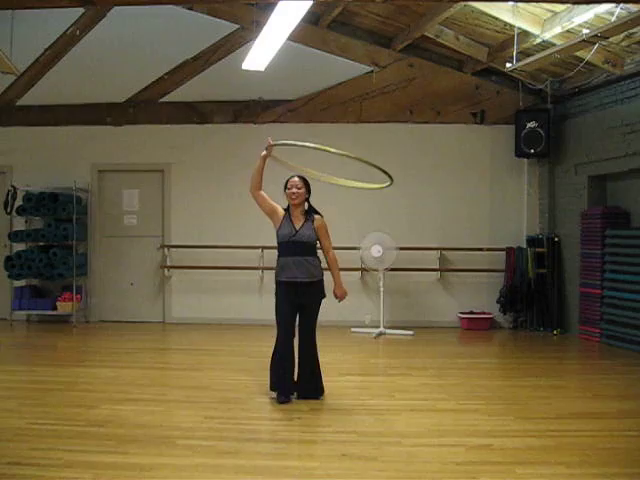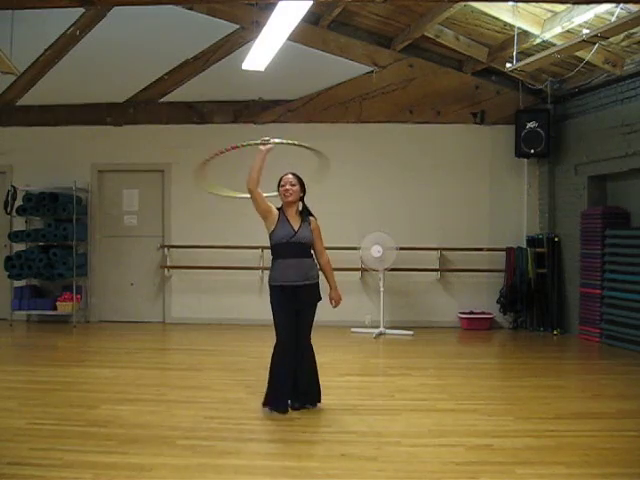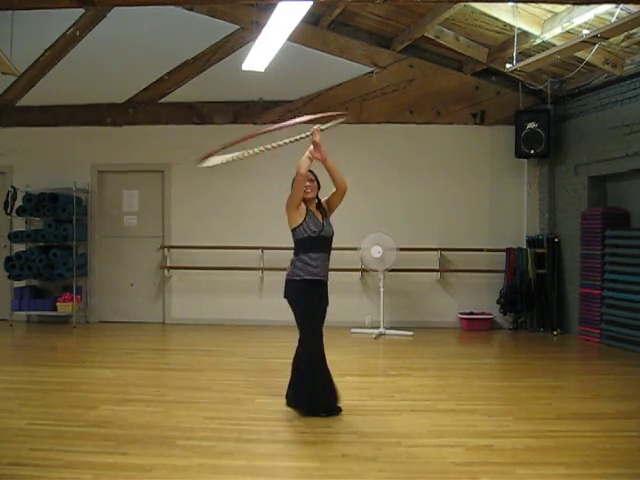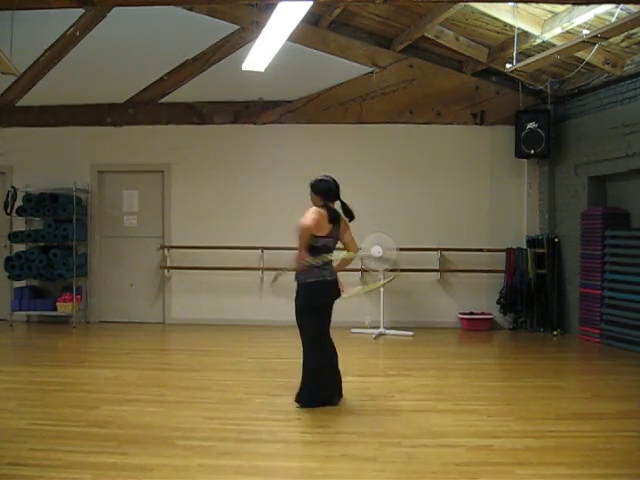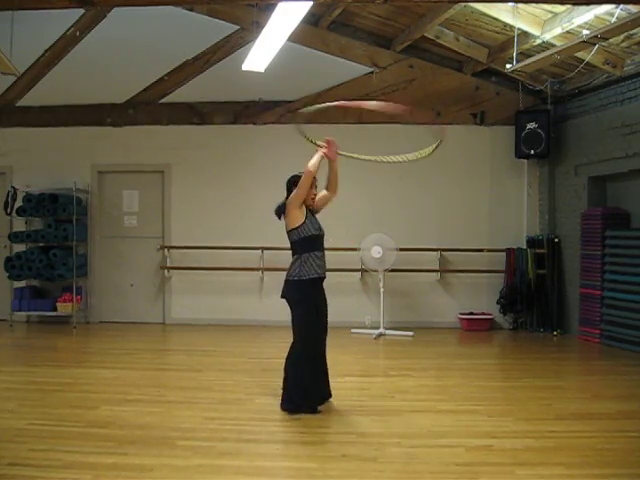
dt=1s
person 1, frame 1
left shoulder: (316, 220)
right shoulder: (278, 215)
left elbow: (328, 252)
right elbow: (254, 189)
left wrist: (338, 282)
right wrist: (263, 158)
left hip: (312, 284)
right hip: (285, 285)
left knee: (307, 336)
right knee: (284, 334)
left ankle: (309, 387)
right ankle: (283, 388)
person 1, frame 2
left shoulder: (310, 221)
right shoulder: (271, 216)
left elbow: (321, 255)
right elbow: (252, 187)
left wrist: (333, 286)
right wrist: (262, 154)
left hip: (308, 287)
right hip: (281, 288)
left knee: (303, 342)
right knee: (284, 341)
left ankle: (303, 396)
right ankle: (278, 397)
person 1, frame 3
left shoulder: (325, 209)
right shoulder: (295, 209)
left elbow: (342, 185)
right elbow: (299, 173)
left wrist: (323, 157)
right wrist: (309, 150)
left hip: (319, 284)
right hip: (300, 284)
left knee: (309, 342)
right knee: (313, 343)
left ankle: (300, 397)
right ankle: (316, 401)
person 1, frame 4
left shoulder: (316, 213)
right shoulder: (340, 219)
left elbow: (303, 226)
right elbow: (352, 250)
left wrist: (301, 252)
left hip: (312, 286)
right hip: (323, 284)
left knee: (311, 338)
right knee: (319, 336)
left ankle: (318, 394)
right ankle: (328, 389)
person 1, frame 5
left shoulder: (308, 210)
right shoulder: (293, 207)
left elbow: (332, 190)
right elbow: (308, 174)
left wrist: (333, 159)
right wrist: (321, 155)
left hip: (313, 284)
right hip: (300, 285)
left knee: (317, 339)
right knee: (304, 341)
left ankle: (313, 394)
right ankle: (294, 400)
